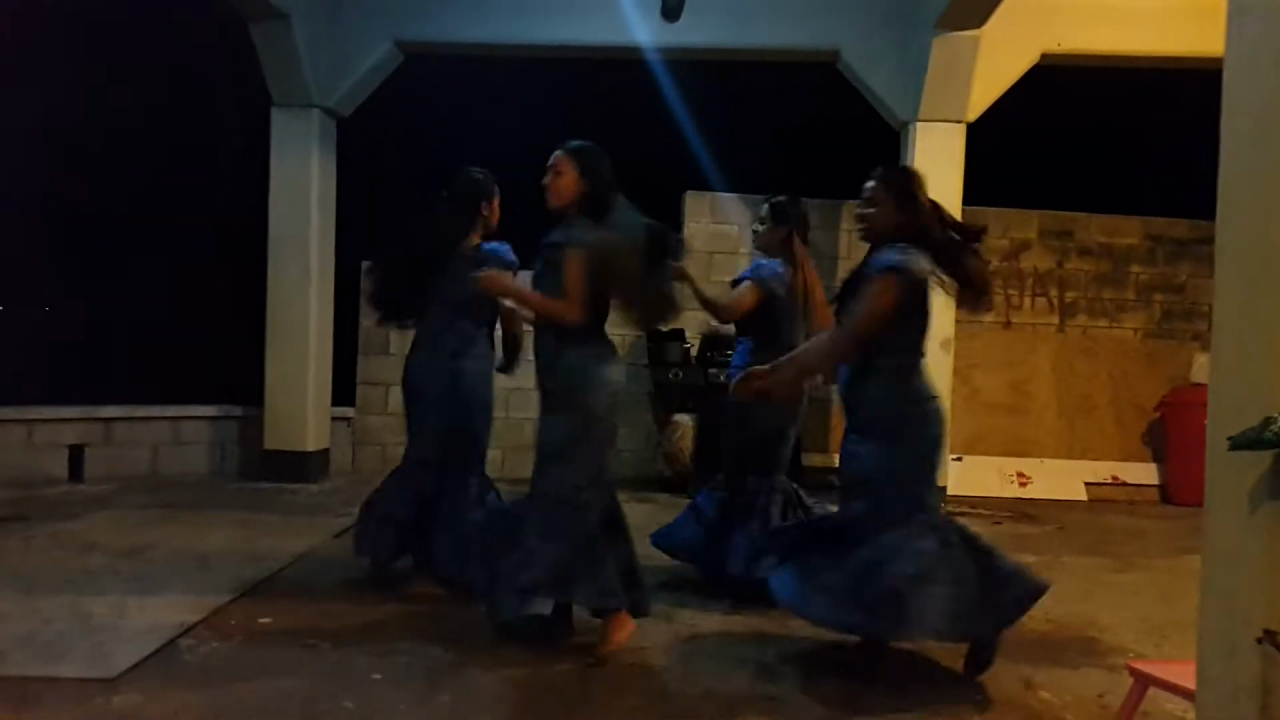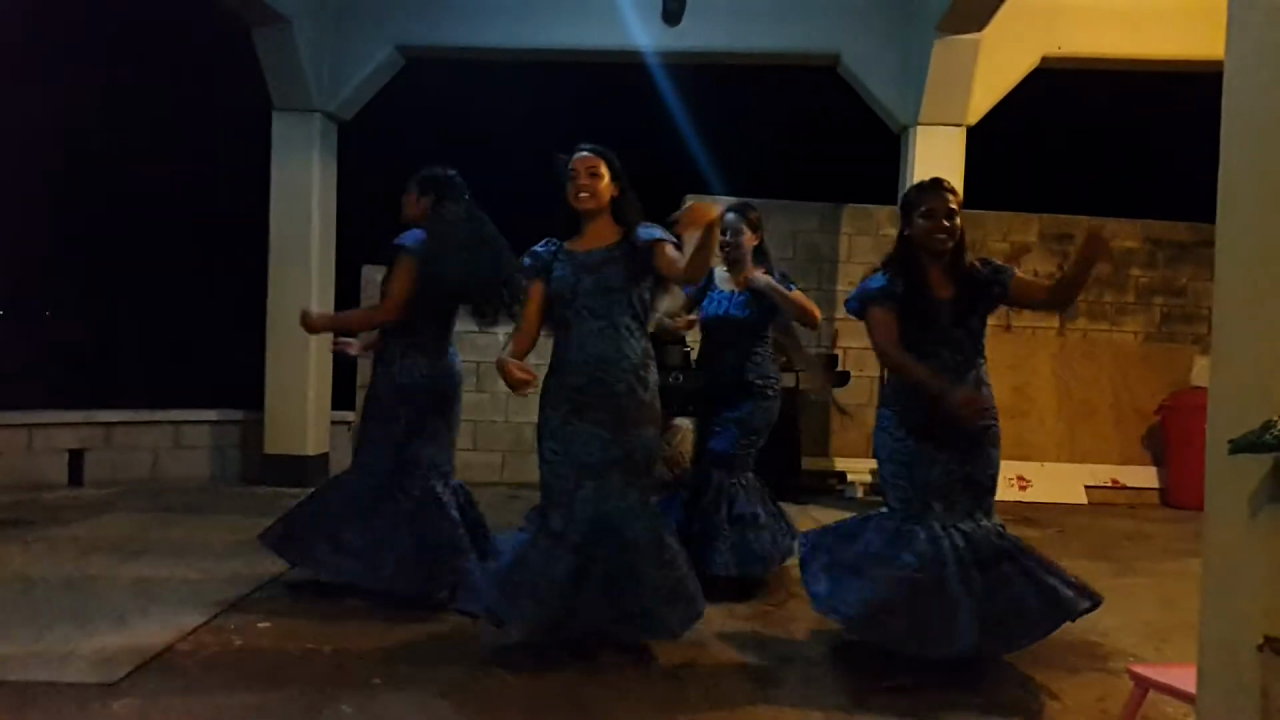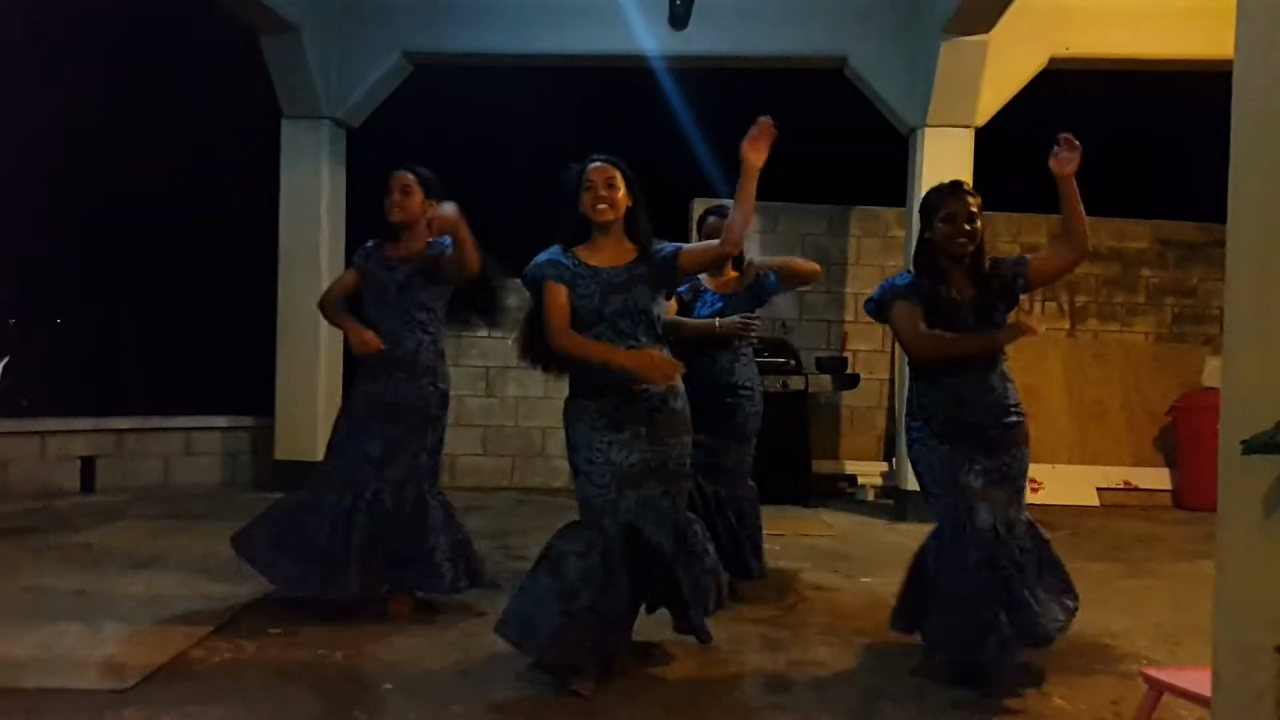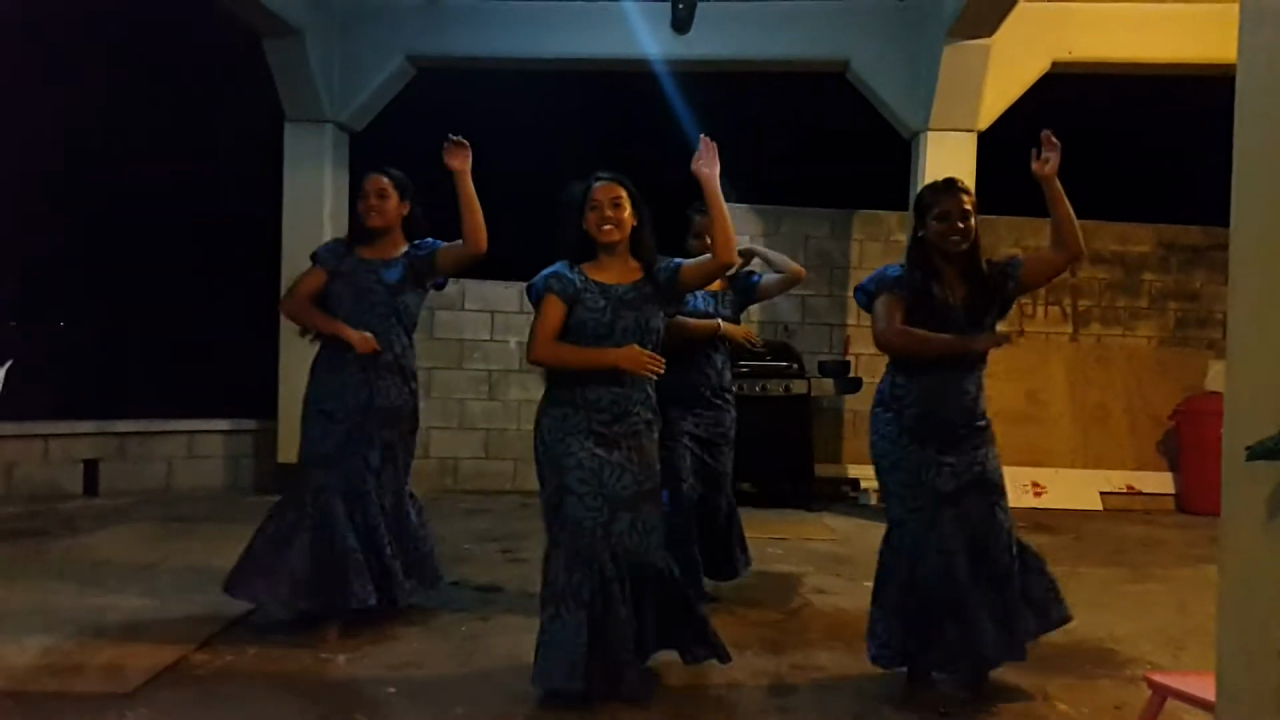
dt=0.4s
person 1, frame 1
left shoulder: (575, 238)
right shoulder: (599, 236)
left elbow: (574, 314)
left wrist: (510, 289)
right wrist: (525, 303)
left hip: (580, 380)
right hip: (591, 376)
left knee: (571, 493)
right knee: (581, 491)
left ankle: (617, 612)
right ankle: (564, 607)
person 1, frame 2
left shoulder: (642, 242)
right shoulder: (549, 256)
left elbow: (687, 273)
right elbow: (530, 323)
left wrist: (705, 232)
right wrist: (511, 357)
left hip: (629, 393)
right hip: (568, 396)
left knee: (623, 505)
right knee: (569, 506)
left ankle: (621, 620)
right ankle: (571, 620)
person 1, frame 3
left shoulder: (657, 259)
right shoulder: (559, 264)
left elbow: (728, 247)
right elbow: (557, 336)
left wrist: (749, 170)
right wrist: (627, 359)
left hip: (659, 409)
right hip: (596, 409)
left knee: (653, 518)
right knee: (607, 521)
left ankle: (610, 637)
right ankle: (587, 646)
person 1, frame 4
left shoulder: (659, 278)
right shoulder: (564, 280)
left elbow: (724, 258)
right elbow: (540, 350)
left wrist: (709, 183)
right wrist: (613, 356)
left hip: (635, 430)
right hip: (572, 429)
left knee: (638, 542)
right knee: (589, 541)
left ankle: (620, 658)
right ankle: (588, 666)
person 2, frame 1
left shoulder: (897, 263)
right shoulder: (885, 265)
left elbow: (854, 332)
right elbow: (848, 337)
left wrist: (787, 375)
right wrist: (776, 368)
left hip: (900, 417)
right hip: (876, 417)
left knee: (908, 524)
right knee: (872, 519)
left ankle: (977, 624)
right ankle: (880, 630)
person 2, frame 2
left shoulder: (983, 279)
right shoulder: (887, 286)
left elbow: (1053, 297)
right elbow: (891, 353)
left wrist: (1084, 261)
right wrist: (948, 392)
left hip: (974, 429)
right hip: (911, 426)
left knee: (972, 528)
right knee: (921, 530)
left ankle: (964, 636)
right ankle: (910, 635)
person 2, frame 3
left shoulder: (1000, 278)
right shoulder: (909, 288)
left elbow: (1074, 250)
right elbow: (917, 344)
left wrist: (1066, 181)
right wrist: (993, 339)
left hip: (1003, 430)
right hip: (940, 435)
left knee: (1004, 531)
right knee: (971, 533)
left ankle: (992, 645)
right ankle: (962, 652)
person 2, frame 4
left shoulder: (992, 280)
right shoulder: (899, 281)
left elbow: (1068, 251)
right elbow: (888, 337)
left wrist: (1049, 182)
right wrist: (967, 345)
left hip: (968, 433)
right hip: (908, 432)
left knee: (988, 538)
right knee: (923, 544)
left ankle: (975, 656)
right ankle: (917, 670)
person 3, frame 1
left shoulder: (430, 254)
right shoulder: (496, 256)
left elbow: (412, 312)
right elbow: (512, 322)
right wrist: (510, 359)
left hip: (423, 368)
right hip: (464, 375)
left knee: (427, 465)
right knee: (457, 474)
left ankle: (387, 552)
right ankle: (450, 569)
person 3, frame 2
left shoulder: (414, 243)
right shoulder: (467, 252)
left elbow: (391, 311)
left wrist: (326, 323)
right wrist: (361, 341)
left hip: (405, 376)
right hip: (441, 373)
left knee: (385, 472)
right knee: (427, 474)
left ankle: (406, 580)
right ankle: (440, 580)
person 3, frame 3
left shoulder: (440, 250)
right shoulder: (373, 252)
left elbow: (470, 265)
right elbow: (331, 299)
left wrist: (457, 225)
right wrist: (353, 327)
left hip: (419, 386)
right hip: (372, 382)
left knee: (405, 483)
right knee: (351, 477)
left ankle: (408, 582)
right ankle: (356, 579)
person 3, frame 4
left shoulder: (423, 257)
right shoulder: (338, 254)
left elbow: (476, 245)
right elbow: (292, 302)
left wrist: (463, 176)
right wrist: (345, 332)
left hip: (392, 392)
right hip: (334, 388)
left knee: (383, 490)
right knee: (332, 488)
left ankle: (387, 590)
right ankle: (336, 598)
person 4, frame 1
left shoulder: (769, 271)
right shoulder: (801, 275)
left elbow: (727, 312)
left wrist: (689, 280)
left knee: (748, 477)
right knee: (766, 475)
left ankle: (747, 571)
person 4, frame 2
left shoulder: (771, 283)
right shoulder: (706, 279)
left elbow: (813, 319)
right elbow: (673, 315)
left wrist: (767, 284)
right wrist: (676, 323)
left hip: (755, 394)
right hip: (714, 393)
left knee: (720, 470)
right knee: (720, 472)
left ankle: (731, 567)
right ankle: (744, 559)
person 4, frame 3
left shoulder: (752, 283)
right shoulder: (685, 281)
left elbow: (813, 272)
right elbow: (665, 324)
left wrist: (761, 265)
right wrist: (718, 326)
left hip: (738, 397)
right hip: (692, 396)
left knee: (727, 481)
right knee: (695, 479)
left ankle: (725, 569)
person 4, frame 4
left shoulder: (736, 283)
left elbow: (795, 274)
right elbow: (667, 325)
left wrist: (754, 251)
right wrist: (722, 328)
left hip: (716, 400)
right hip: (673, 399)
left knee: (715, 489)
right knee: (679, 490)
left ankle: (698, 579)
right ankle: (679, 585)
